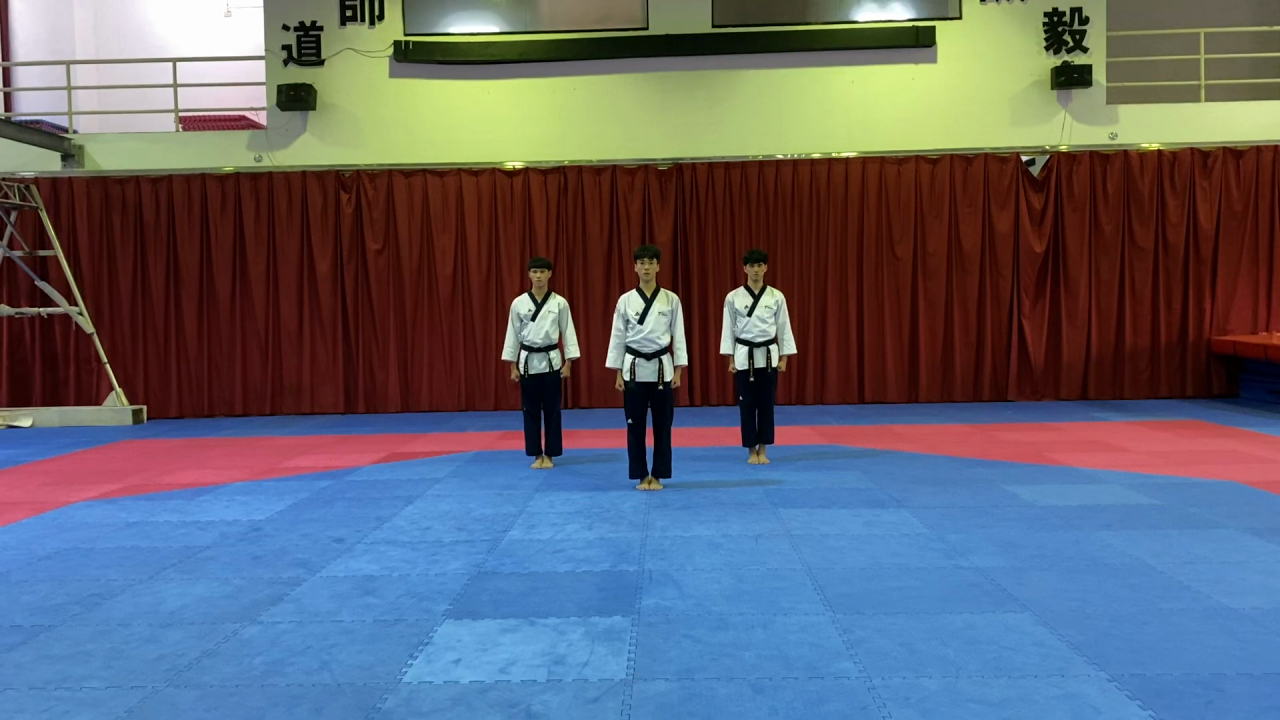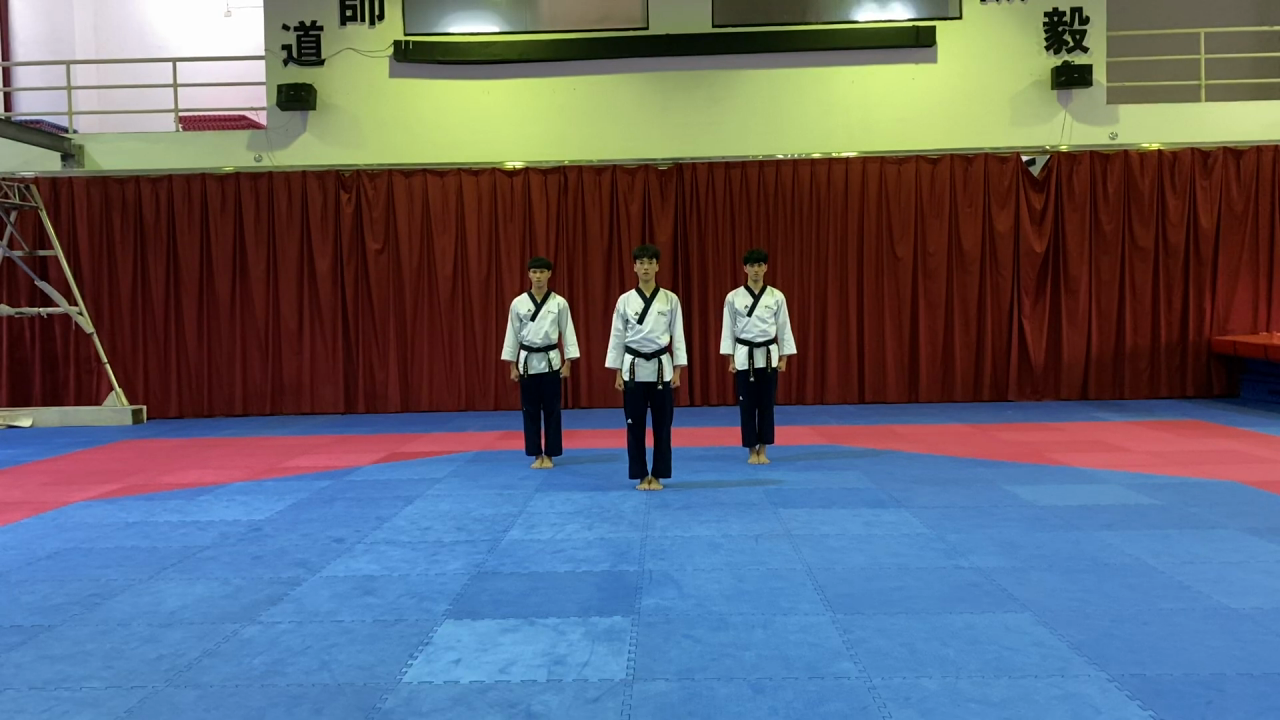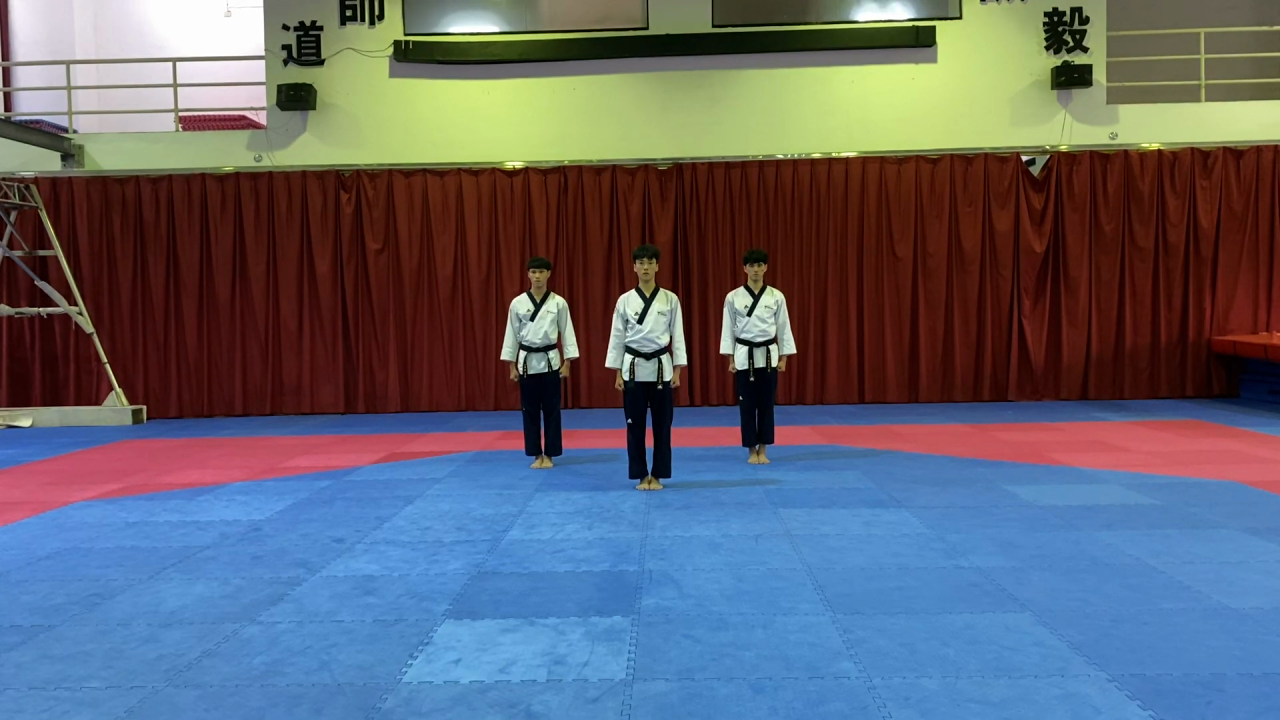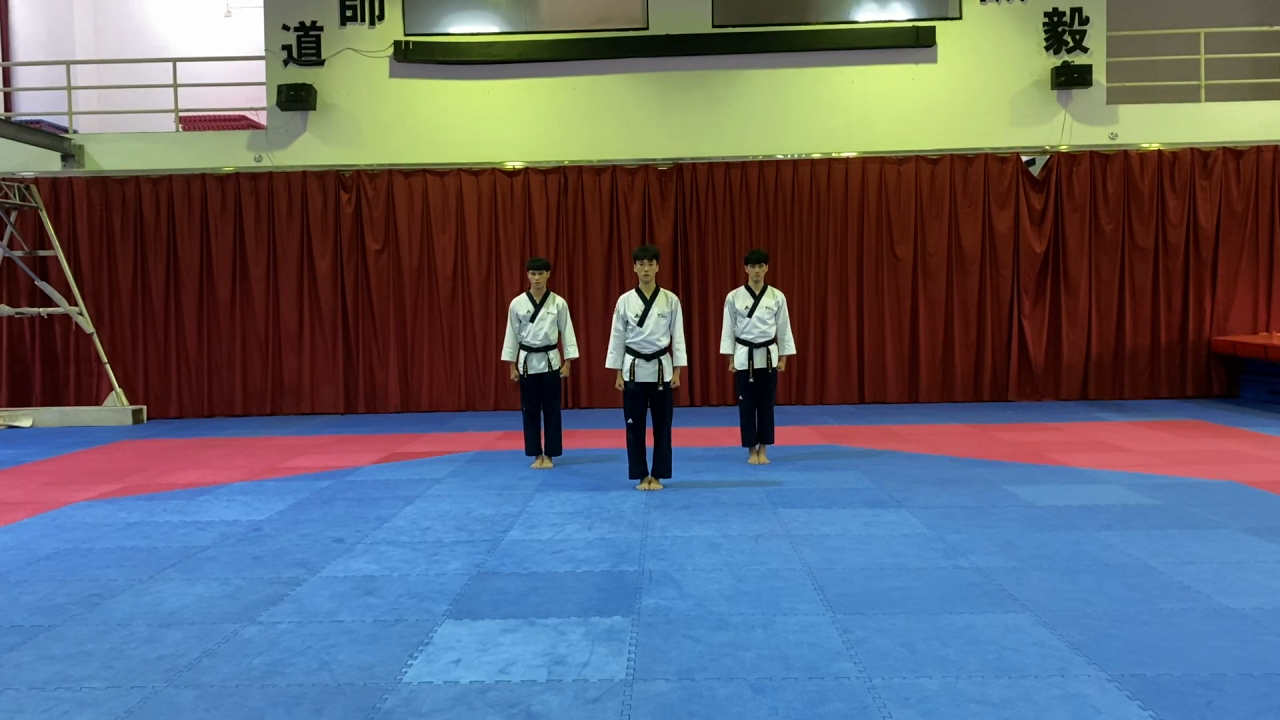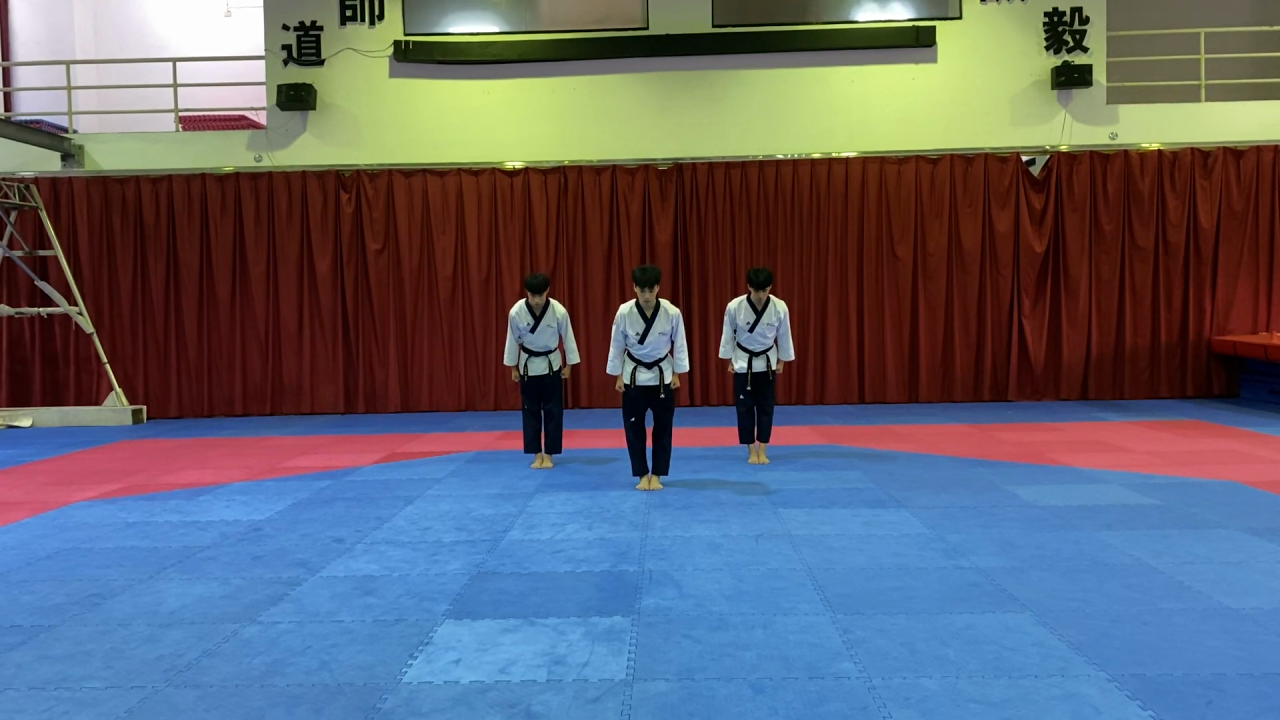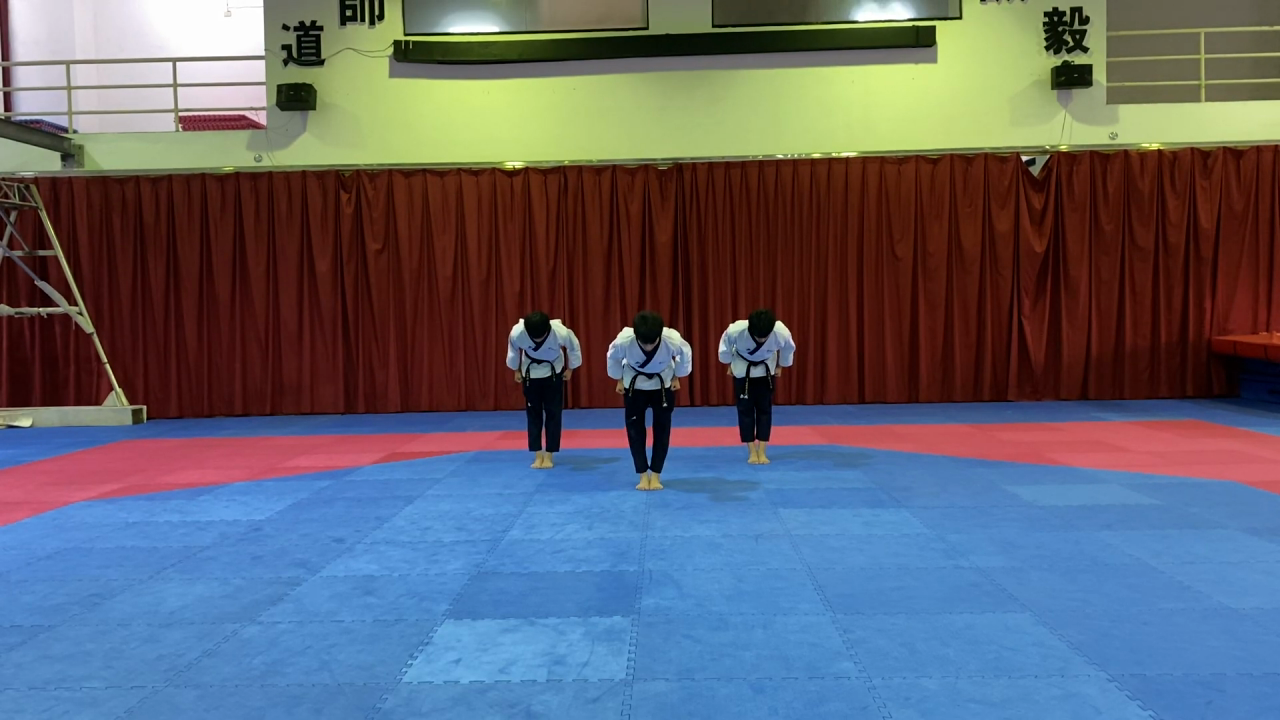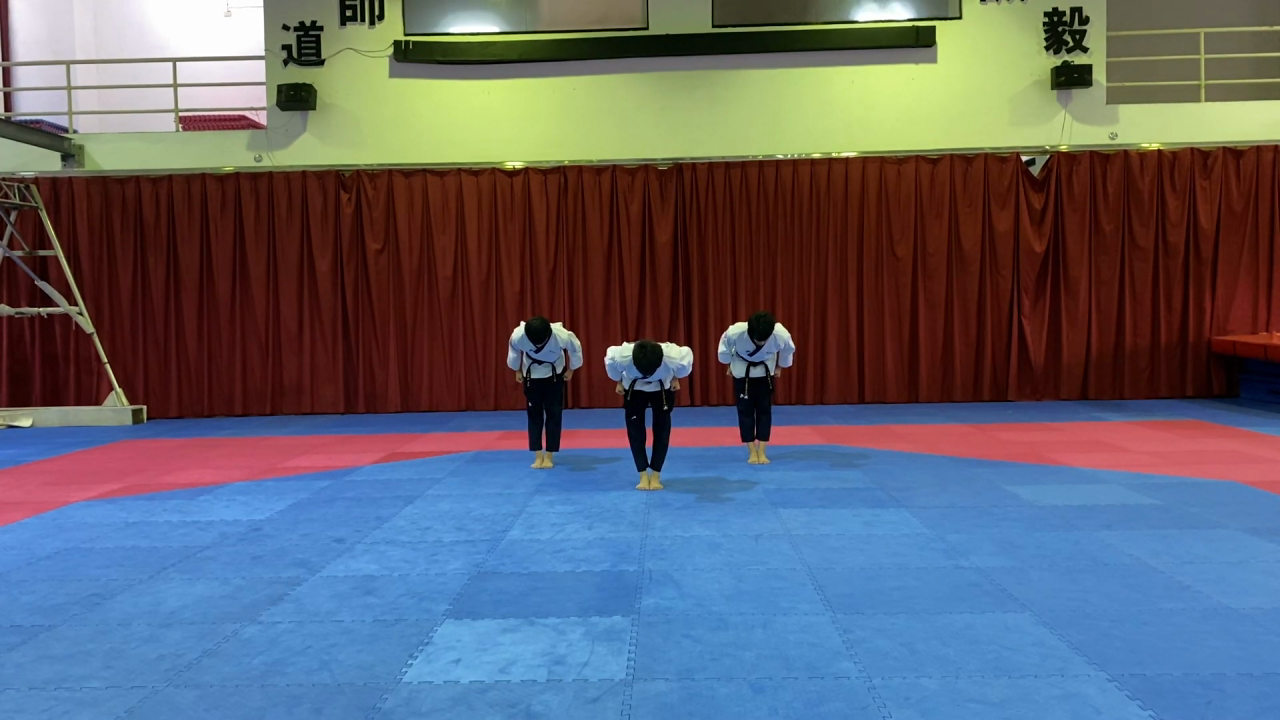
dt=0.7s
person 1, frame 1
left shoulder: (671, 300)
right shoulder: (625, 300)
left elbow: (678, 335)
right elbow: (618, 337)
left wrist: (678, 371)
right wrist: (618, 374)
left hip: (661, 367)
right hip: (634, 368)
left knee: (662, 425)
right knee: (635, 425)
left ankle: (657, 475)
right ankle: (642, 475)
person 1, frame 2
left shoulder: (670, 299)
right shoulder: (625, 300)
left elbow: (677, 335)
right elbow: (617, 337)
left wrist: (677, 371)
right wrist: (618, 374)
left hip: (661, 367)
right hip: (633, 368)
left knee: (662, 424)
right knee: (635, 425)
left ankle: (657, 475)
right ankle: (642, 476)
person 1, frame 3
left shoulder: (670, 299)
right shoulder: (625, 300)
left elbow: (677, 335)
right elbow: (617, 337)
left wrist: (677, 371)
right wrist: (618, 373)
left hip: (661, 367)
right hip: (633, 368)
left knee: (662, 424)
right knee: (635, 425)
left ankle: (657, 475)
right ankle: (642, 475)
person 1, frame 4
left shoulder: (670, 300)
right shoulder: (625, 301)
left elbow: (677, 336)
right elbow: (617, 337)
left wrist: (677, 371)
right wrist: (618, 373)
left hip: (661, 368)
right hip: (633, 368)
left knee: (662, 425)
right knee: (635, 425)
left ankle: (657, 476)
right ankle: (642, 476)
person 1, frame 5
left shoulder: (672, 312)
right shoulder: (624, 312)
left elbow: (679, 344)
right elbow: (617, 345)
left wrist: (677, 374)
right wrist: (618, 376)
left hip: (662, 373)
right hip: (634, 374)
left knee: (663, 425)
right knee: (634, 425)
left ankle: (656, 474)
right ankle: (643, 474)
person 1, frame 6
left shoulder: (673, 340)
right shoulder: (623, 340)
left elbow: (686, 355)
right elbow: (613, 357)
left wrist: (676, 378)
right wrist: (619, 380)
left hip: (662, 382)
right hip: (634, 382)
left knee: (662, 427)
right knee: (635, 427)
left ankle: (655, 474)
right ankle: (643, 475)
person 1, frame 7
left shoulder: (673, 357)
right shoulder: (622, 357)
left elbow: (688, 354)
right elbow: (609, 358)
left wrist: (676, 379)
right wrist: (618, 382)
left hip: (662, 386)
right hip: (634, 386)
left knee: (662, 427)
right knee: (635, 427)
left ankle: (656, 475)
right ankle: (643, 475)
person 2, frame 1
left shoulder: (776, 296)
right shoulder: (733, 297)
left elbow: (784, 328)
right elbow: (728, 329)
left wrist: (784, 358)
right wrist: (730, 360)
left hip: (768, 355)
right hip: (744, 356)
left knee: (766, 404)
right knee: (747, 404)
left ankle: (763, 450)
right ankle: (752, 450)
person 2, frame 2
left shoulder: (776, 297)
right shoulder: (733, 297)
left elbow: (784, 328)
right elbow: (728, 329)
left wrist: (784, 358)
right wrist: (730, 360)
left hip: (768, 355)
right hip: (744, 356)
left knee: (766, 404)
right knee: (747, 404)
left ankle: (763, 450)
right ankle: (752, 451)
person 2, frame 3
left shoulder: (776, 296)
right shoulder: (733, 297)
left elbow: (783, 328)
right elbow: (728, 329)
left wrist: (783, 358)
right wrist: (730, 359)
left hip: (768, 355)
right hip: (744, 355)
left knee: (766, 404)
right knee: (747, 404)
left ankle: (763, 449)
right ankle: (752, 450)
person 2, frame 4
left shoulder: (777, 297)
right shoulder: (734, 297)
left elbow: (783, 329)
right elbow: (729, 329)
left wrist: (783, 358)
right wrist: (731, 359)
left hip: (768, 355)
right hip: (744, 356)
left knee: (766, 404)
right knee: (747, 405)
left ankle: (763, 450)
right ankle: (752, 450)
person 2, frame 5
left shoulder: (780, 307)
right shoulder: (734, 307)
left elbow: (784, 336)
right elbow: (728, 335)
left wrist: (782, 361)
right wrist: (729, 361)
left hip: (767, 361)
right hip: (743, 361)
left knee: (766, 406)
right knee: (745, 406)
left ankle: (762, 450)
right ankle: (752, 451)
person 2, frame 6
left shoulder: (782, 333)
right shoulder: (735, 331)
left elbow: (788, 349)
right elbow: (725, 346)
left wrist: (779, 366)
right wrist: (729, 365)
left hip: (766, 368)
right hip: (742, 368)
left knee: (764, 407)
right knee: (745, 408)
left ankle: (762, 451)
right ankle: (752, 452)
person 2, frame 7
left shoulder: (781, 335)
right shoulder: (735, 333)
left elbow: (788, 350)
right elbow: (724, 346)
left wrist: (779, 367)
right wrist: (729, 365)
left hip: (765, 369)
right hip: (742, 369)
left knee: (764, 408)
right knee: (745, 408)
left ankle: (762, 451)
right ankle: (752, 452)
person 3, frame 1
left shoulder: (560, 303)
right shoulder: (519, 303)
left elbow: (568, 332)
right elbow: (513, 334)
left wrist: (568, 363)
right wrist: (513, 366)
left hip: (551, 361)
right hip: (528, 361)
left knee: (552, 410)
right knee: (531, 410)
left ankle: (549, 455)
right ankle: (537, 454)
person 3, frame 2
left shoulder: (559, 303)
right shoulder: (518, 303)
left elbow: (567, 332)
right elbow: (512, 334)
left wrist: (567, 363)
right wrist: (512, 366)
left hip: (551, 361)
right hip: (527, 361)
left knee: (552, 410)
right knee: (530, 410)
left ankle: (549, 455)
right ankle: (537, 455)
person 3, frame 3
left shoulder: (559, 303)
right shoulder: (517, 303)
left elbow: (567, 332)
right elbow: (512, 334)
left wrist: (567, 363)
right wrist: (512, 366)
left hip: (550, 360)
right hip: (527, 361)
left knee: (551, 409)
right knee: (530, 410)
left ankle: (549, 454)
right ankle: (537, 454)
person 3, frame 4
left shoulder: (558, 303)
right shoulder: (517, 304)
left elbow: (567, 333)
right elbow: (512, 335)
left wrist: (567, 363)
right wrist: (512, 366)
left hip: (551, 361)
right hip: (527, 361)
left knee: (552, 410)
right knee: (530, 410)
left ankle: (549, 455)
right ankle: (537, 455)
person 3, frame 5
left shoulder: (559, 311)
right shoulder: (516, 312)
left elbow: (568, 338)
right elbow: (512, 340)
left wrist: (569, 365)
right wrist: (513, 368)
left hip: (551, 364)
right hip: (528, 364)
left knee: (553, 410)
right knee: (530, 410)
left ankle: (548, 454)
right ankle: (537, 454)
person 3, frame 6
left shoulder: (561, 332)
right shoulder: (517, 333)
left elbow: (574, 347)
right elbow: (513, 351)
left wrist: (570, 369)
right wrist: (516, 370)
left hip: (553, 370)
right hip: (531, 370)
left knee: (553, 411)
right knee: (533, 412)
left ankle: (549, 455)
right ankle: (538, 455)
person 3, frame 7
left shoulder: (562, 335)
right shoulder: (518, 336)
left elbow: (575, 348)
right elbow: (514, 351)
left wrist: (571, 370)
right wrist: (517, 370)
left hip: (554, 371)
right hip: (531, 371)
left knee: (553, 412)
right knee: (534, 412)
left ankle: (549, 455)
right ankle: (538, 455)
